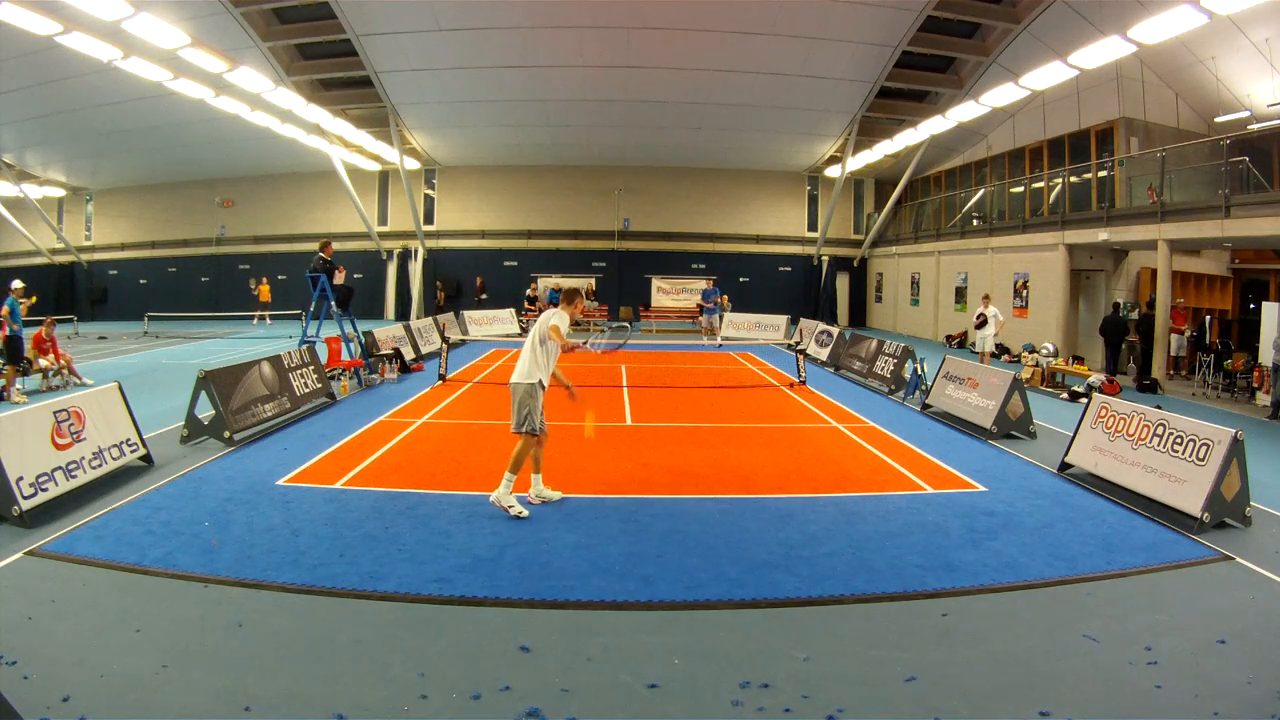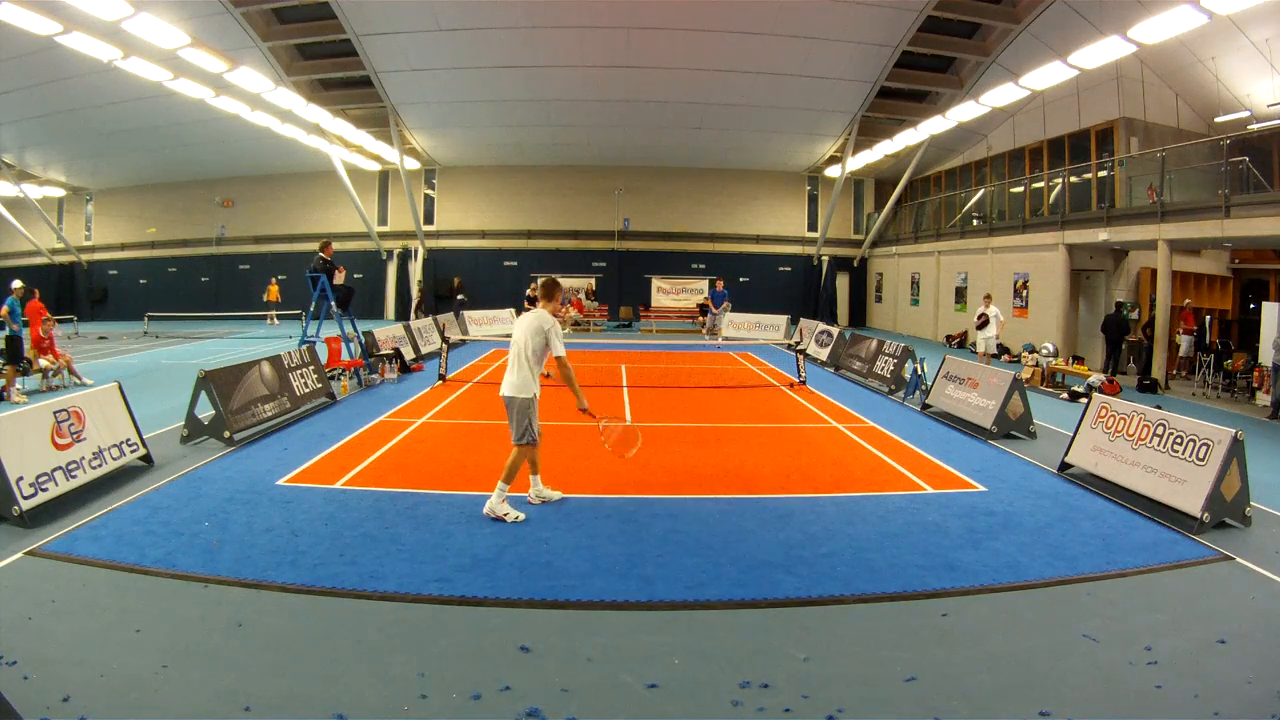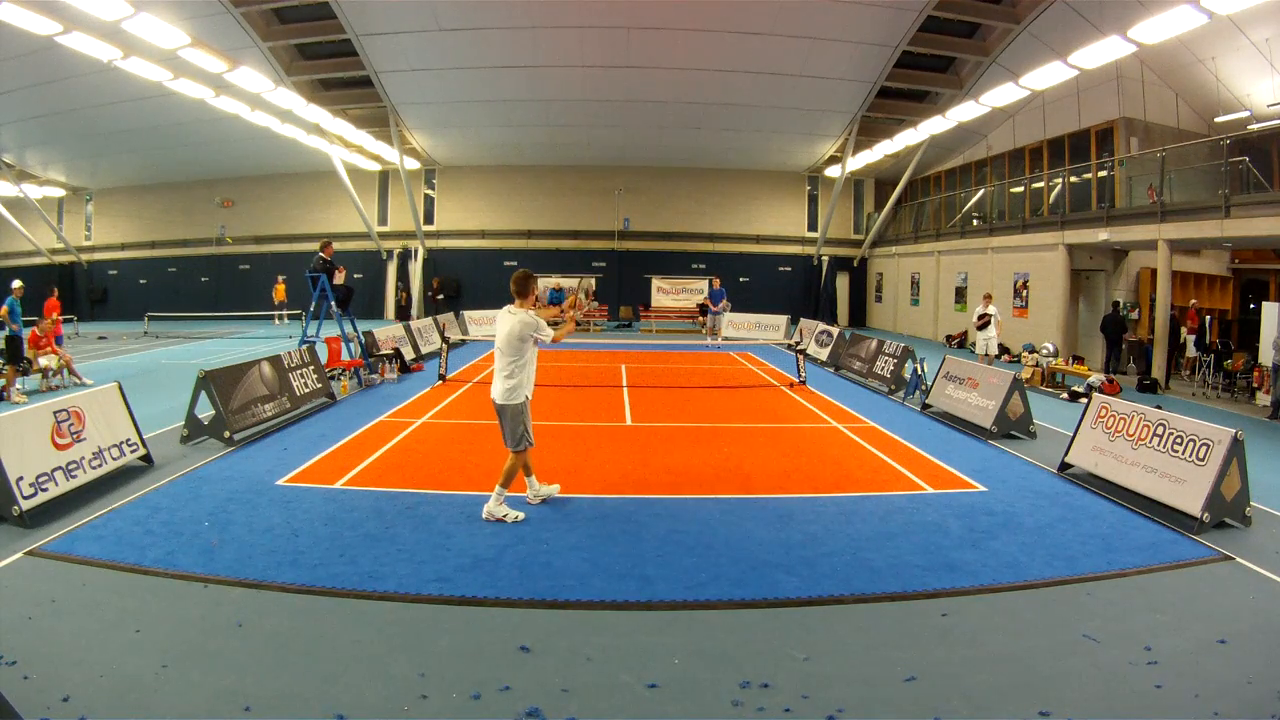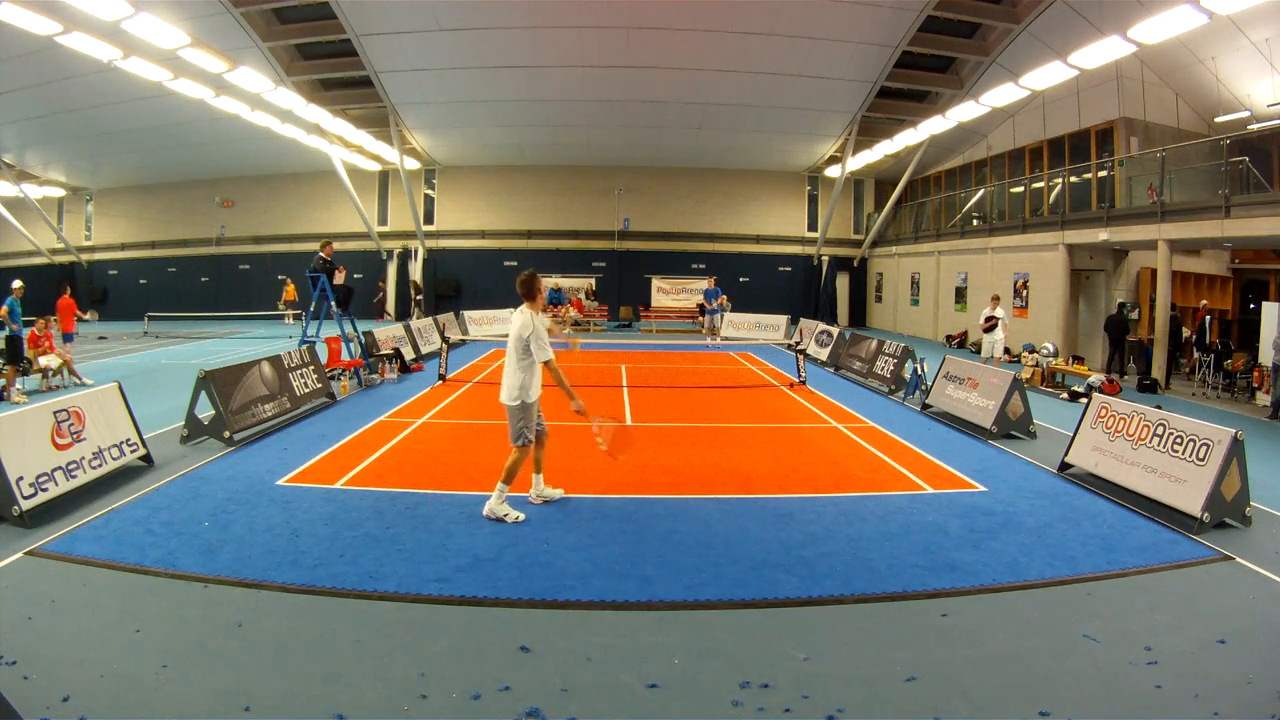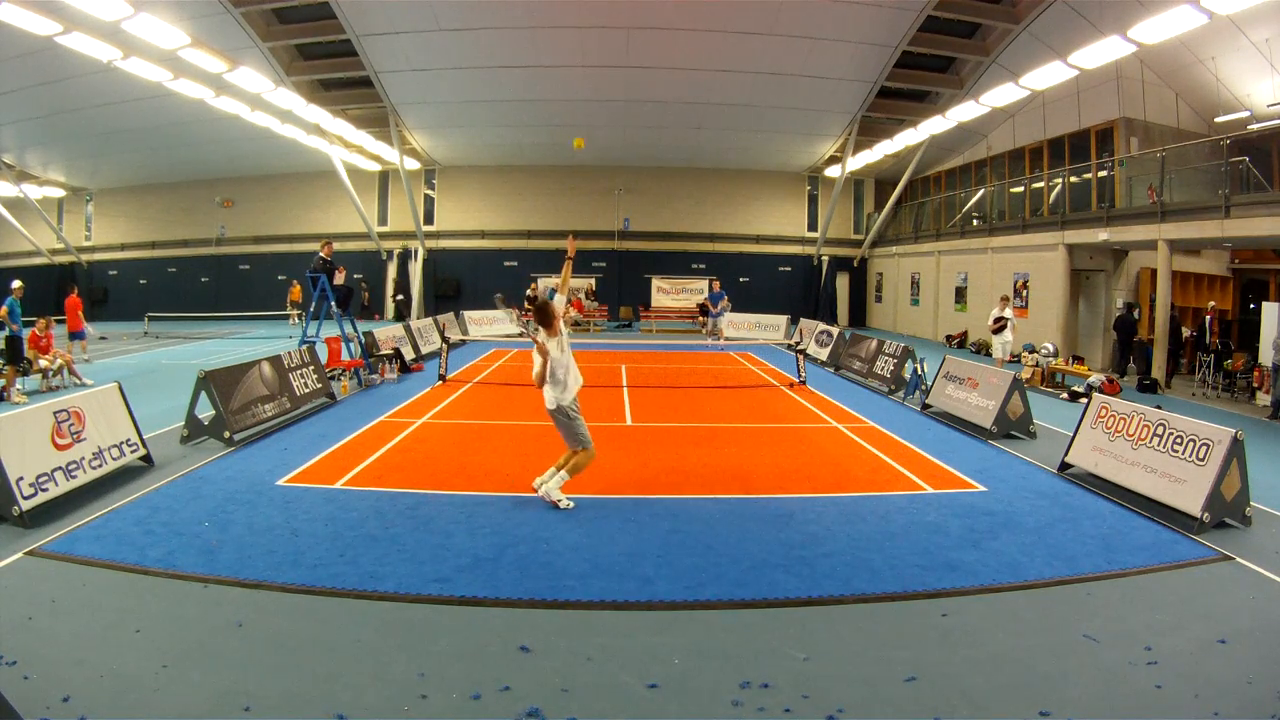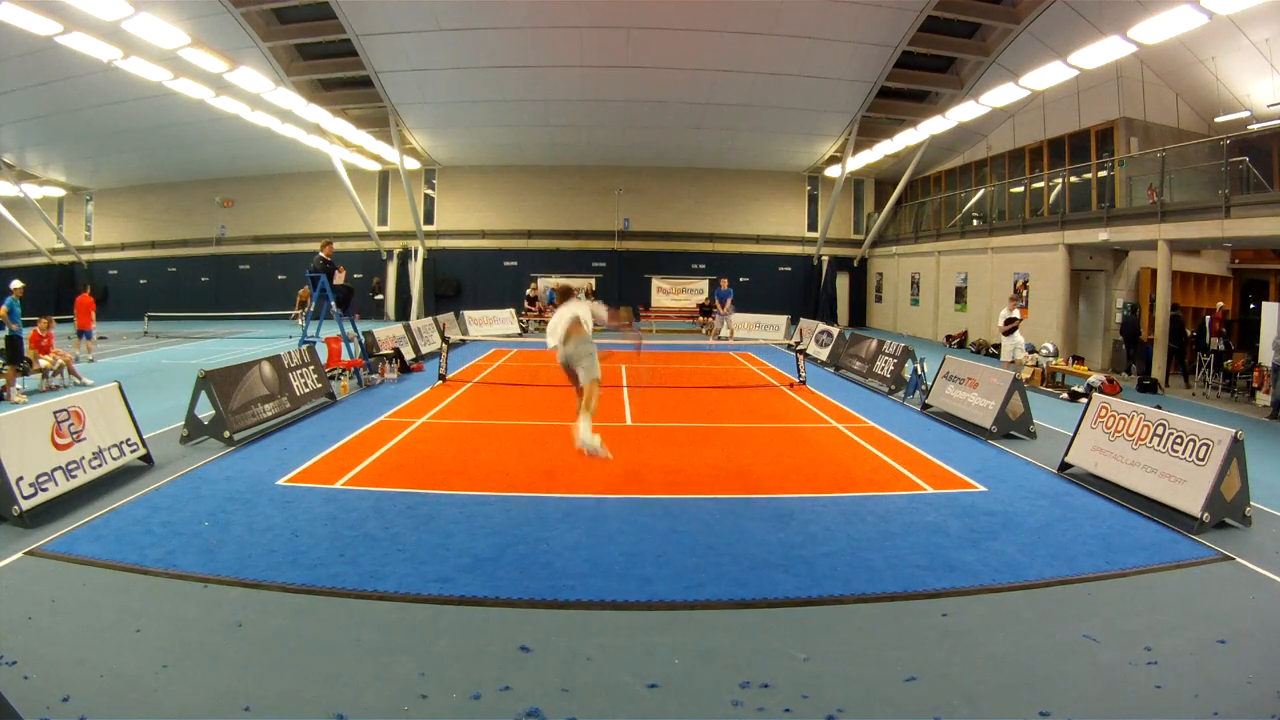
dt=0.5s
person 1, frame 1
left shoulder: (552, 316)
right shoulder: (559, 315)
right elbow: (554, 330)
left wrist: (567, 384)
right wrist: (563, 342)
left hip: (532, 382)
right hip: (528, 382)
left knee: (540, 436)
right knee: (528, 436)
left ankle: (537, 489)
right ankle: (503, 492)
person 1, frame 2
left shoulder: (524, 318)
right shoulder: (550, 323)
right elbow: (562, 363)
left wrist: (542, 373)
right wrist: (579, 397)
left hip: (514, 388)
right hip: (522, 392)
left knee: (533, 441)
right knee: (523, 446)
left ankle: (537, 490)
right ankle: (496, 501)
person 1, frame 3
left shoulder: (506, 312)
right shoulder: (530, 323)
right elbow: (555, 337)
left wrist: (561, 310)
right wrist: (569, 326)
left hip: (504, 392)
right hip: (514, 396)
left knee: (522, 445)
right knee: (519, 450)
left ankle: (535, 490)
right ankle: (494, 506)
person 1, frame 4
left shoulder: (527, 314)
right shoulder: (532, 325)
right elbow: (551, 367)
left wrist: (558, 331)
right wrist: (573, 398)
left hip: (527, 393)
right hip: (520, 395)
left knee: (540, 438)
right knee: (522, 448)
left ankle: (538, 489)
right ankle: (495, 503)
person 1, frame 5
left shoulder: (556, 326)
right shoulder: (543, 347)
left elbow: (563, 286)
right elbow: (539, 383)
left wrist: (570, 256)
right wrist: (542, 357)
left hip: (568, 400)
right hip: (561, 404)
left knee: (578, 450)
right knee: (587, 453)
left ankle: (545, 480)
right ankle: (551, 487)
person 1, frame 6
left shoulder: (553, 322)
right shoulder: (580, 306)
left elbow: (554, 349)
right elbow: (607, 317)
left hip: (563, 354)
right hip: (580, 345)
left knee: (583, 395)
right knee: (591, 386)
left ankle: (587, 437)
right ankle: (584, 428)
